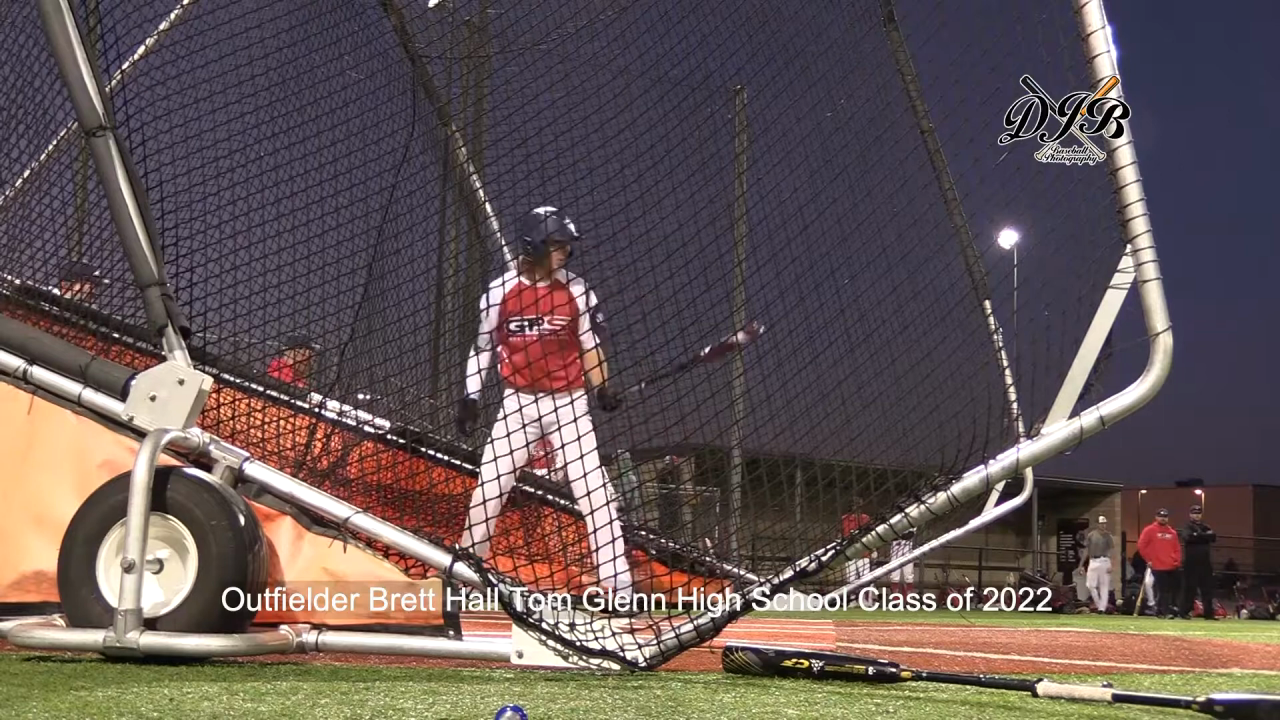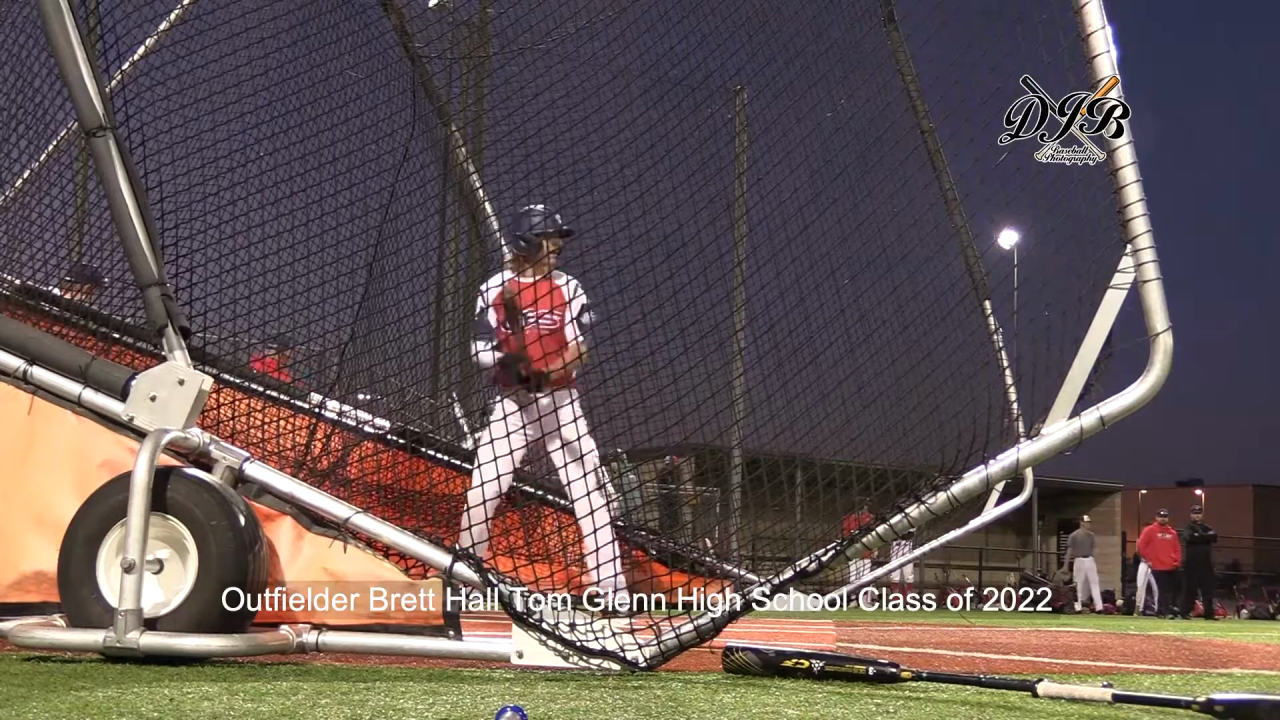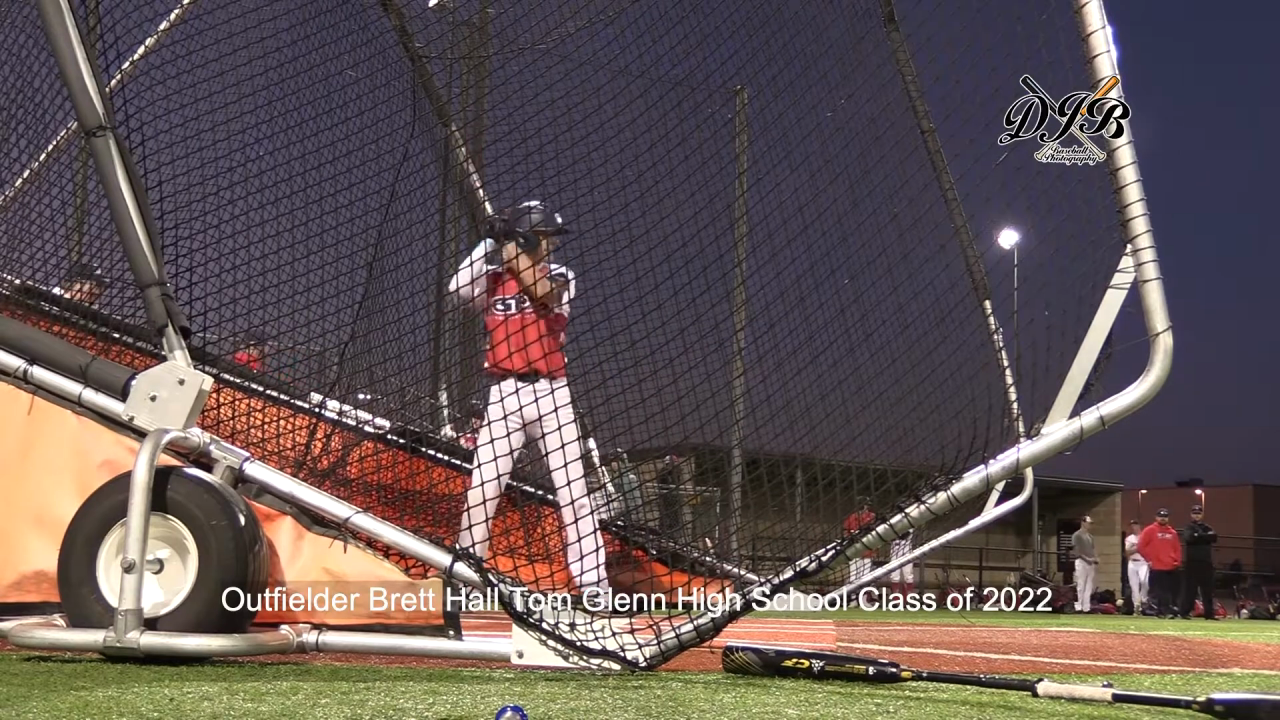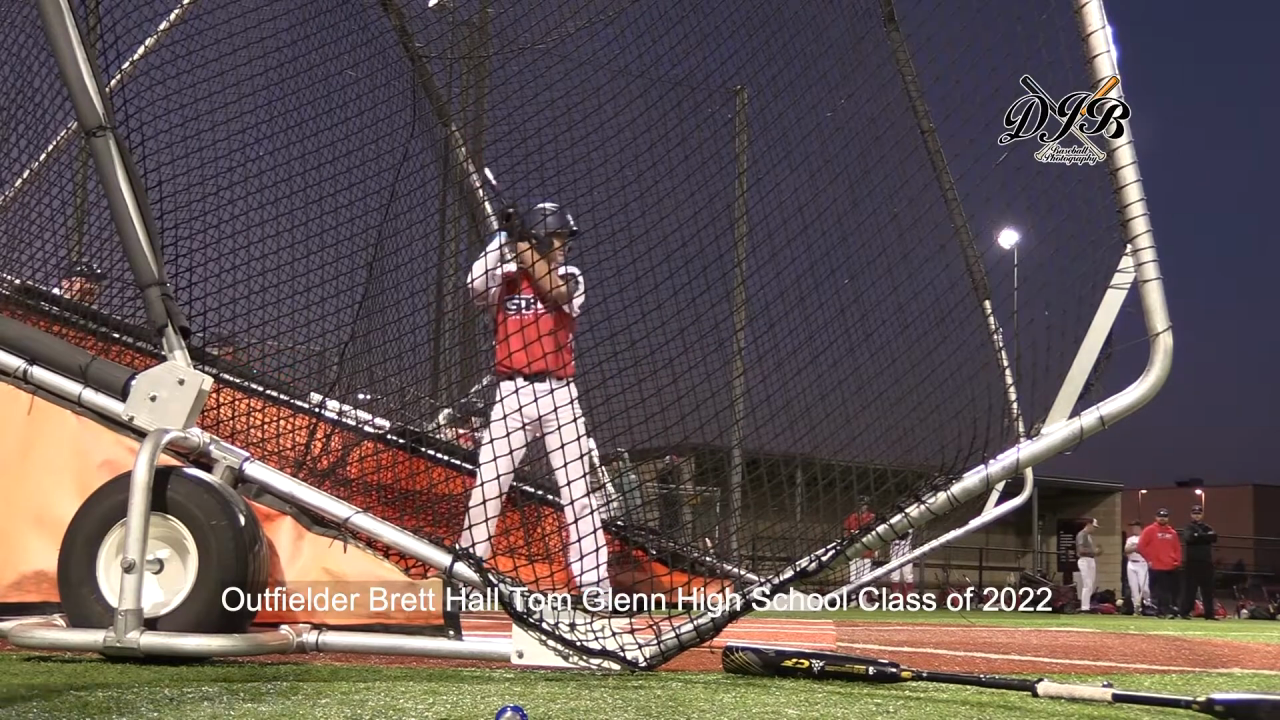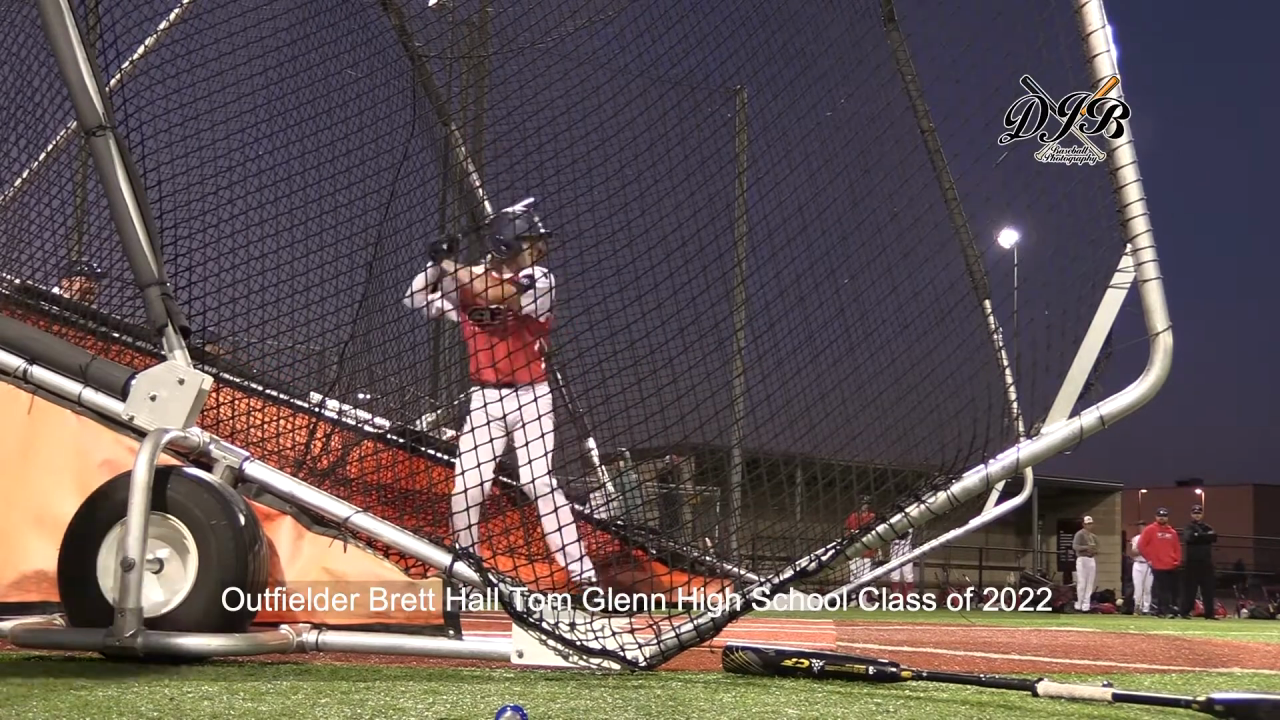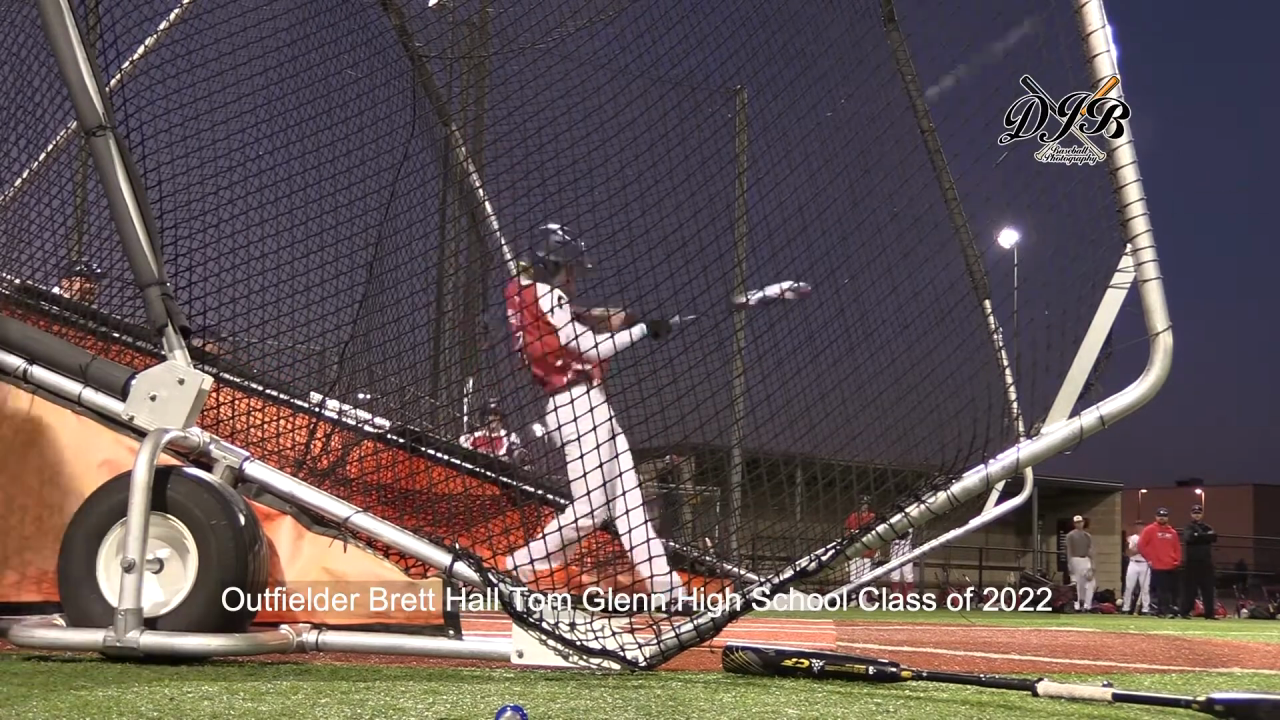
dt=0.7s
person 1, frame 1
left shoulder: (576, 290)
right shoulder: (501, 290)
left elbow: (589, 345)
right elbow: (483, 345)
left wrist: (602, 387)
right wrist: (471, 397)
left hip: (567, 402)
right hip: (518, 403)
left knee: (593, 489)
right knee: (489, 489)
left ankle: (618, 583)
person 1, frame 2
left shoulder: (568, 288)
right shoulder: (495, 289)
left elbow: (577, 349)
right elbow: (482, 351)
left wrist: (546, 374)
right wrist: (507, 363)
left hip: (560, 401)
right hip: (512, 403)
left knee: (588, 492)
right knee: (483, 491)
left ankle: (612, 585)
person 1, frame 3
left shoulder: (561, 276)
right shoulder: (492, 278)
left elbow: (541, 288)
right elbow: (460, 289)
left wrist: (507, 242)
right wrist: (490, 242)
left hip: (551, 393)
right hip: (505, 393)
left knee: (573, 488)
right knee: (483, 486)
left ankle: (593, 580)
person 1, frame 4
left shoulder: (570, 277)
right shoulder: (505, 276)
left elbow: (555, 291)
right elbow: (477, 285)
left wrist: (522, 242)
right wrist: (503, 237)
left hip: (558, 393)
right hip: (512, 393)
left knee: (577, 489)
right knee: (488, 486)
left ankle: (594, 581)
person 1, frame 5
left shoulder: (541, 279)
right shoulder: (466, 281)
left elbow: (498, 294)
right elbow: (418, 302)
left wrist: (450, 266)
right wrist: (438, 265)
left hip: (531, 397)
right hip: (485, 401)
left knee: (538, 481)
right knee: (467, 487)
left ankle: (583, 573)
person 1, frame 6
left shoulder: (520, 291)
right shoulder: (545, 296)
right elbow: (592, 349)
left wrist: (613, 320)
right wrist: (645, 329)
left hip: (593, 408)
right hip: (577, 407)
left knee: (629, 497)
right knee: (588, 511)
left ankle: (664, 586)
right ankle: (515, 570)
